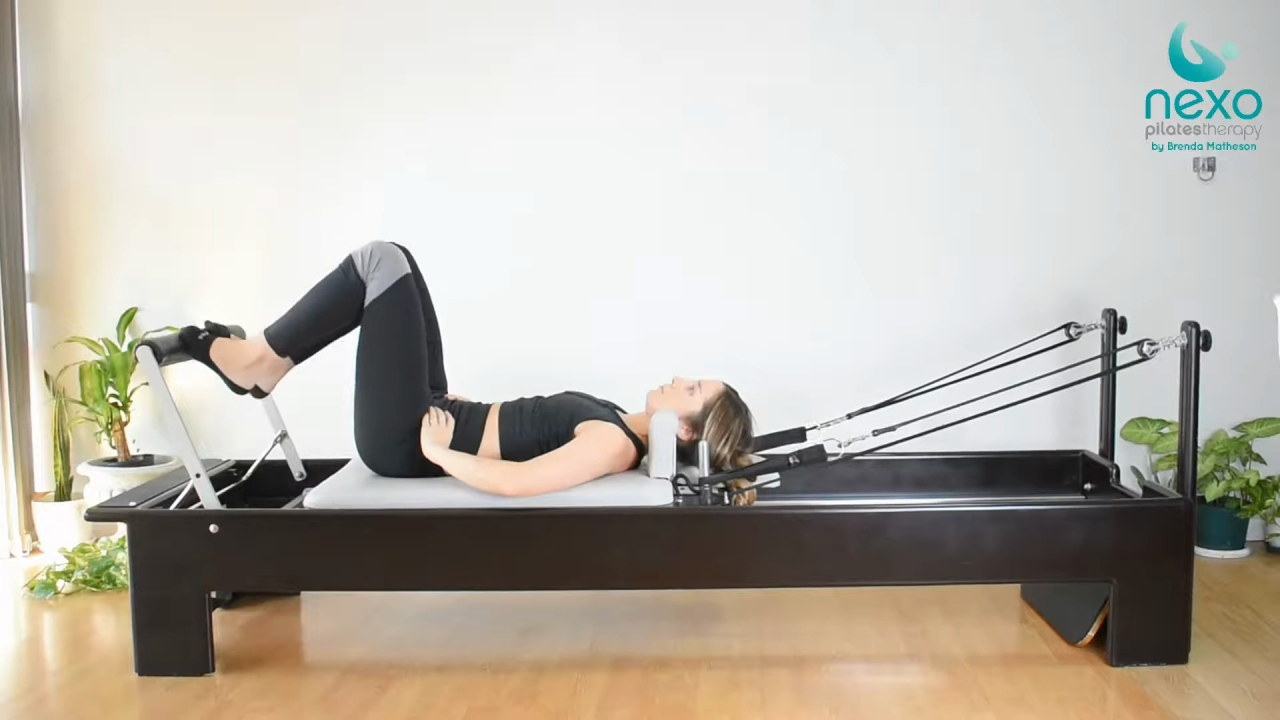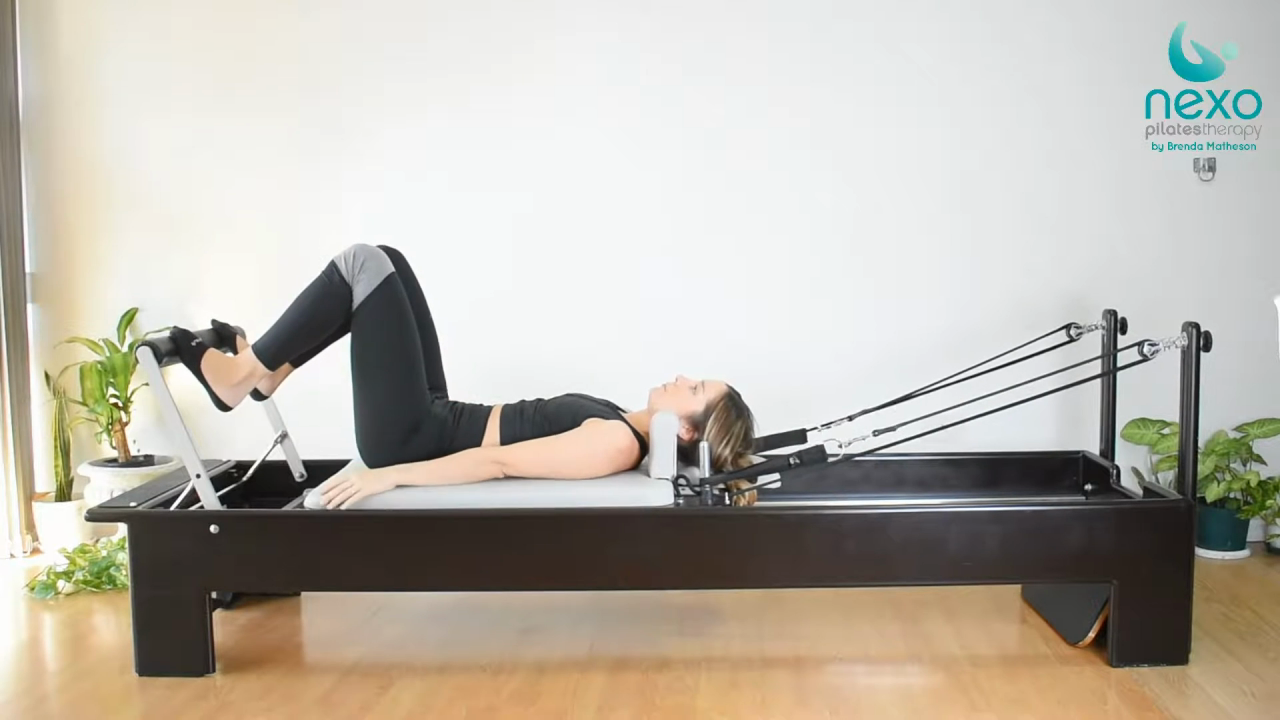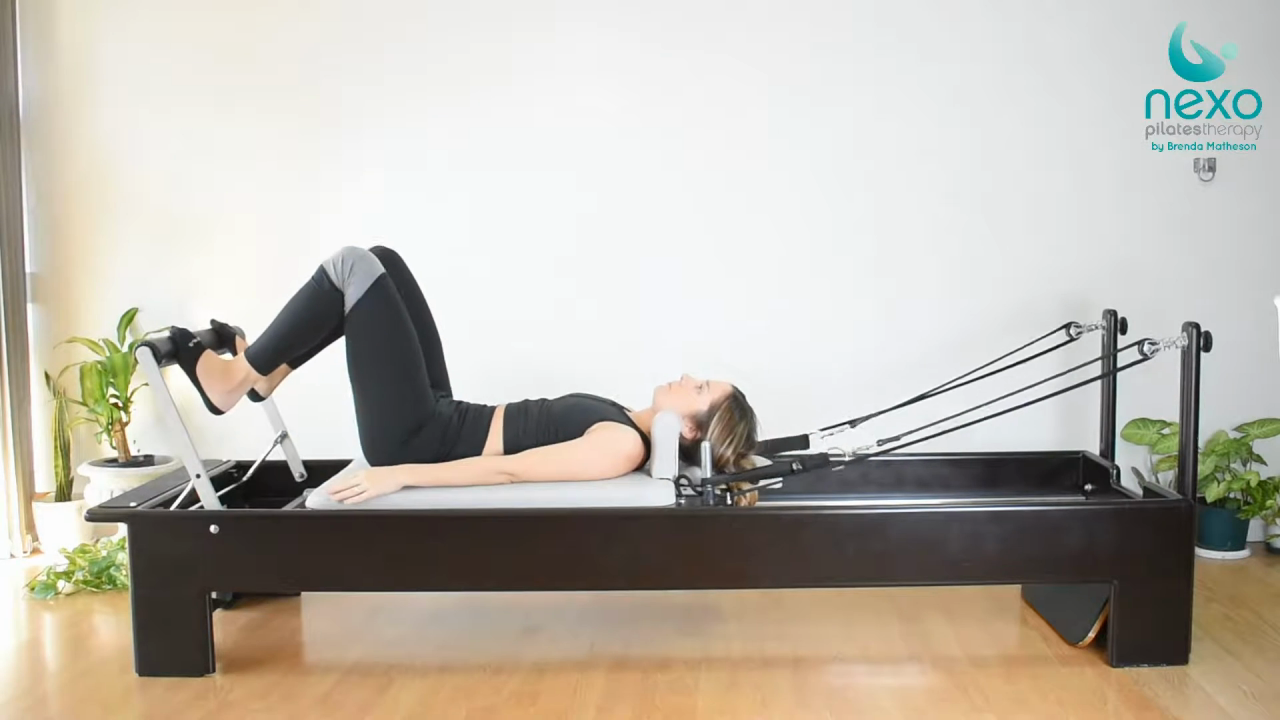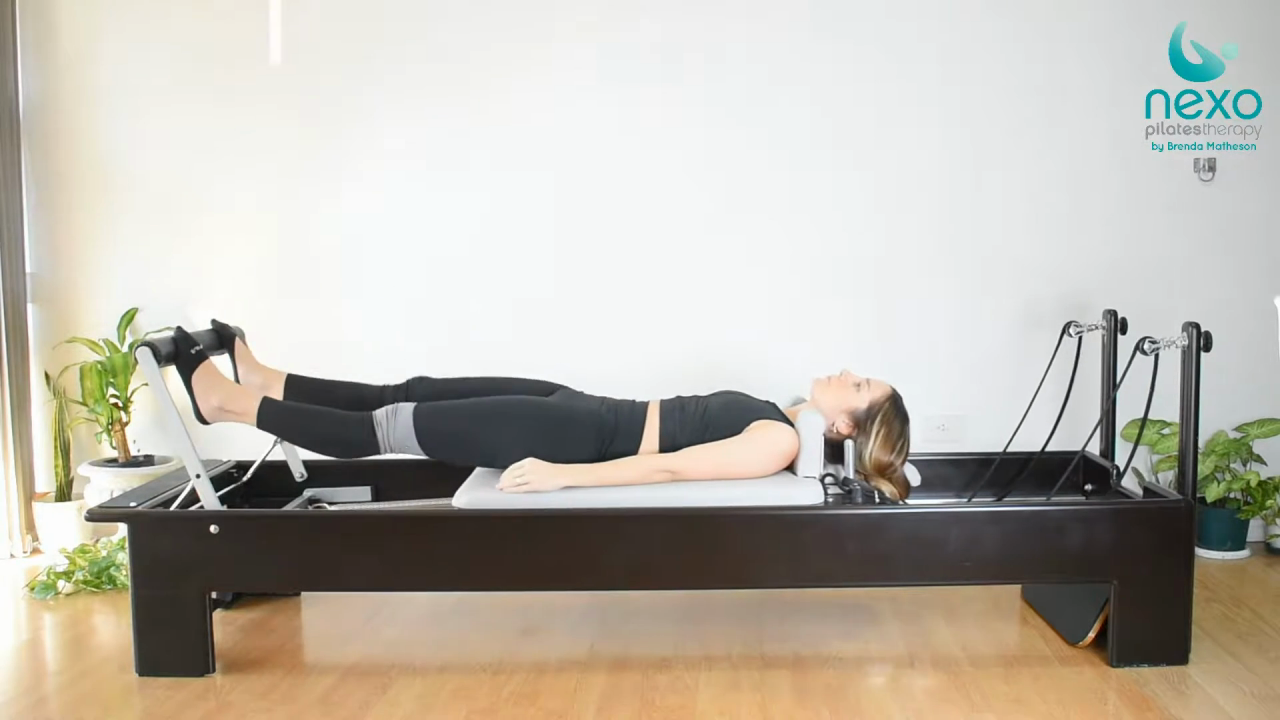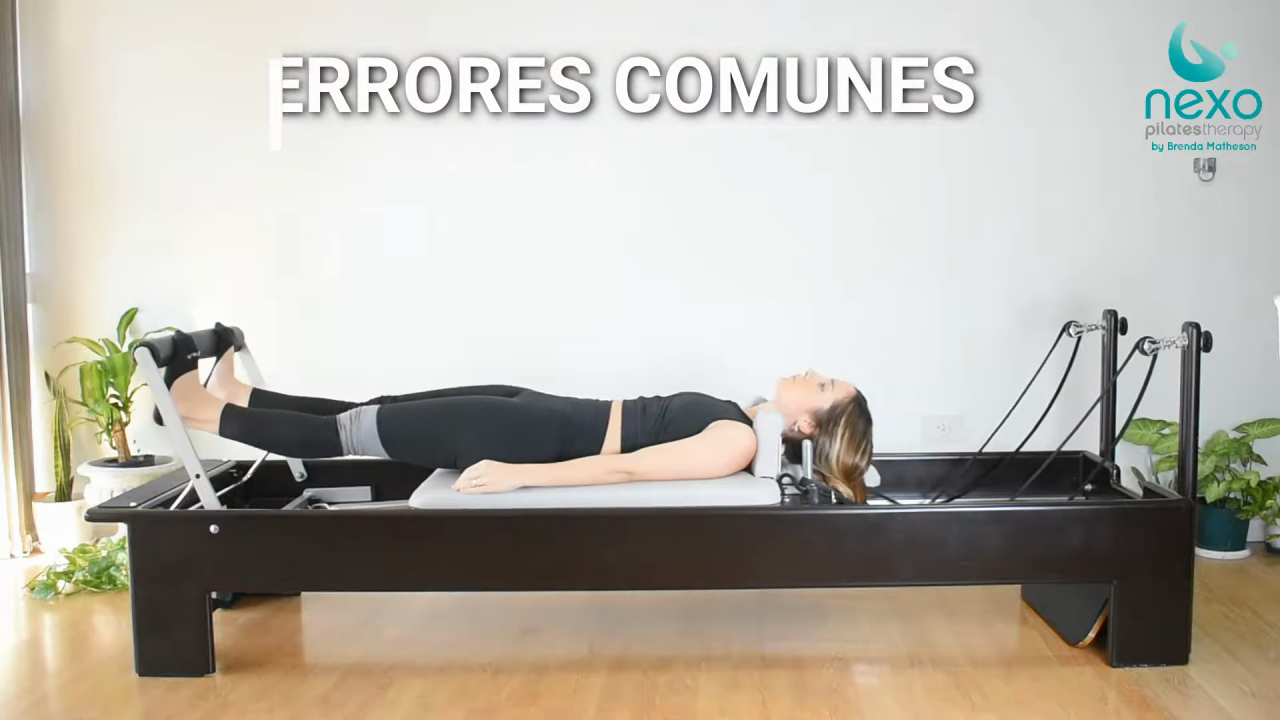
dt=1s
person 1, frame 1
left shoulder: (614, 446)
right shoulder: (619, 426)
left elbow: (514, 482)
left wrist: (437, 453)
left hip: (404, 443)
right hip: (435, 419)
left knee: (380, 263)
right knee: (392, 265)
left ankle: (252, 358)
right ankle: (268, 363)
person 1, frame 2
left shoulder: (615, 445)
right shoulder: (621, 424)
left elbow: (502, 462)
left wrist: (390, 476)
left hip: (410, 439)
right hip: (438, 419)
left knee: (362, 264)
right knee: (383, 262)
left ankle: (242, 373)
right ankle: (268, 368)
person 1, frame 3
left shoulder: (622, 448)
right shoulder: (627, 423)
left elbow: (508, 471)
left wrist: (399, 474)
left hip: (417, 439)
right hip: (442, 418)
left knee: (353, 267)
right knee: (378, 262)
left ankle: (235, 377)
right ankle: (265, 369)
person 1, frame 4
left shoulder: (780, 445)
right shoulder: (774, 417)
left elbow: (671, 468)
left wrist: (566, 475)
left hip: (582, 438)
right hip: (583, 415)
left knee: (391, 425)
right knee: (412, 394)
left ankle: (228, 401)
right ankle: (262, 380)
person 1, frame 5
left shoulder: (739, 445)
right shoulder: (736, 417)
left elbow: (628, 468)
left wrist: (520, 475)
left hip: (543, 439)
right hip: (543, 414)
left knee: (345, 435)
right knee: (365, 418)
left ankle: (201, 408)
right ankle: (232, 392)
